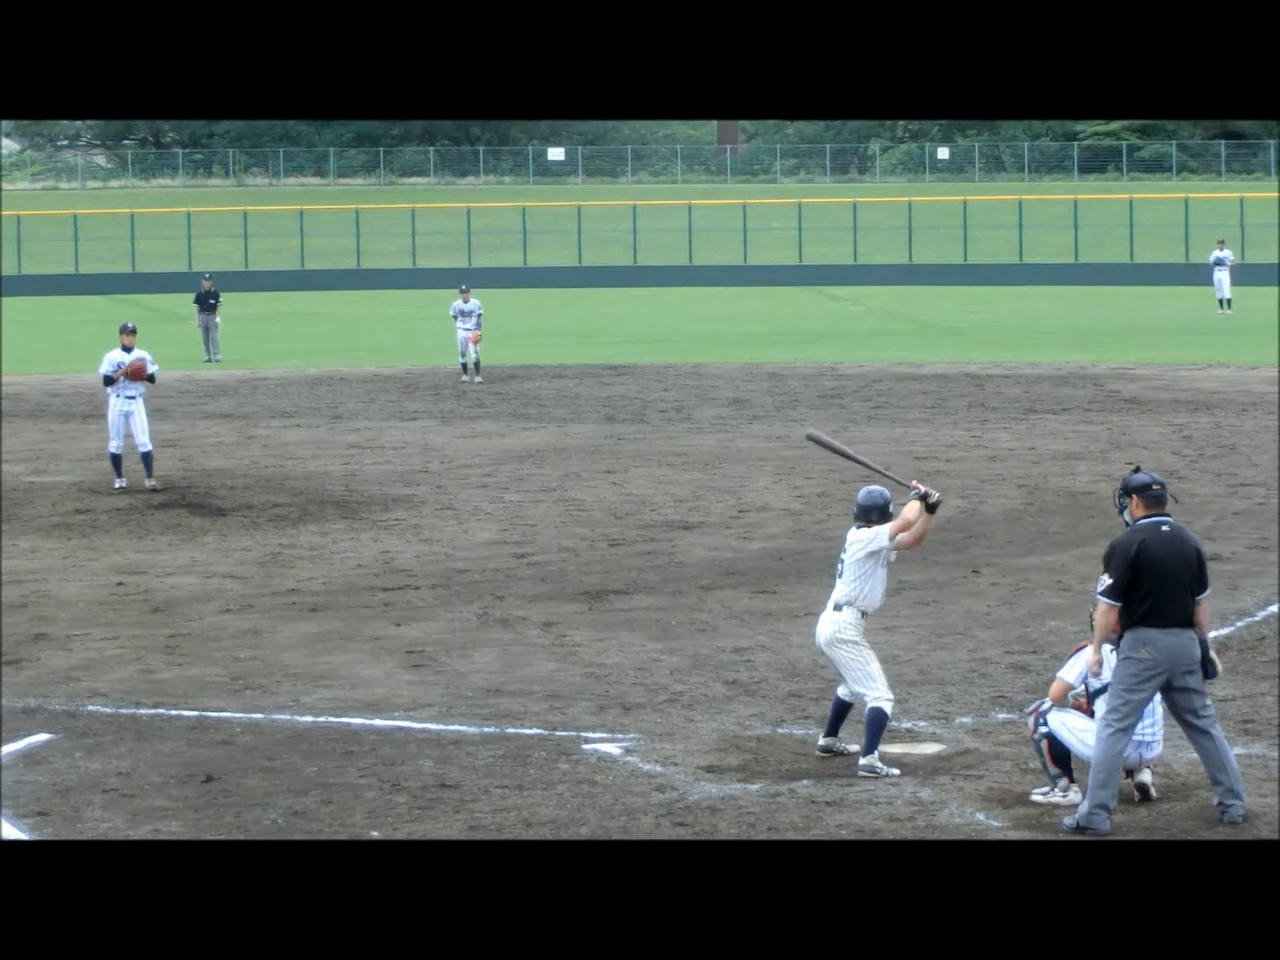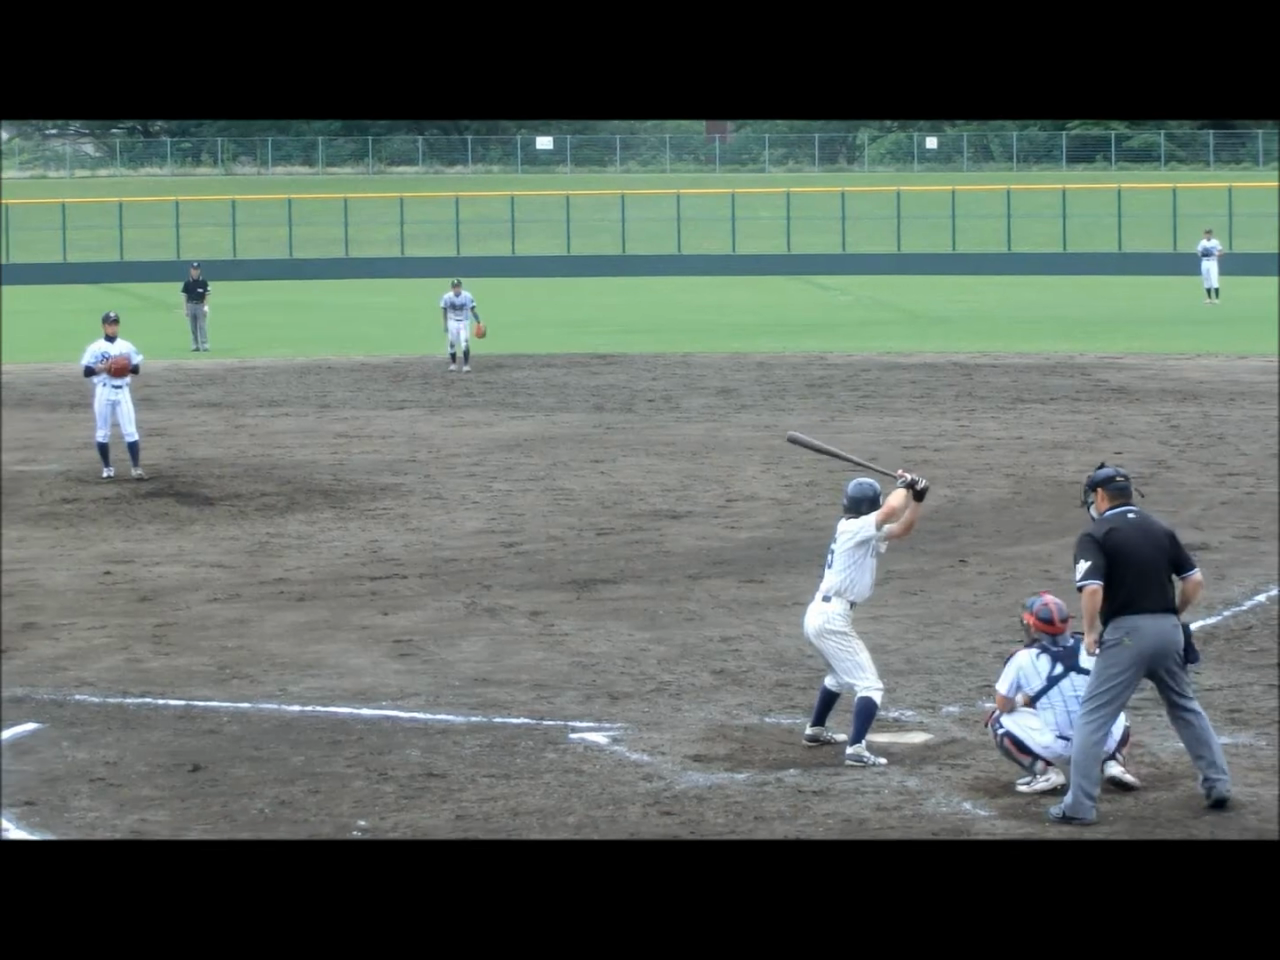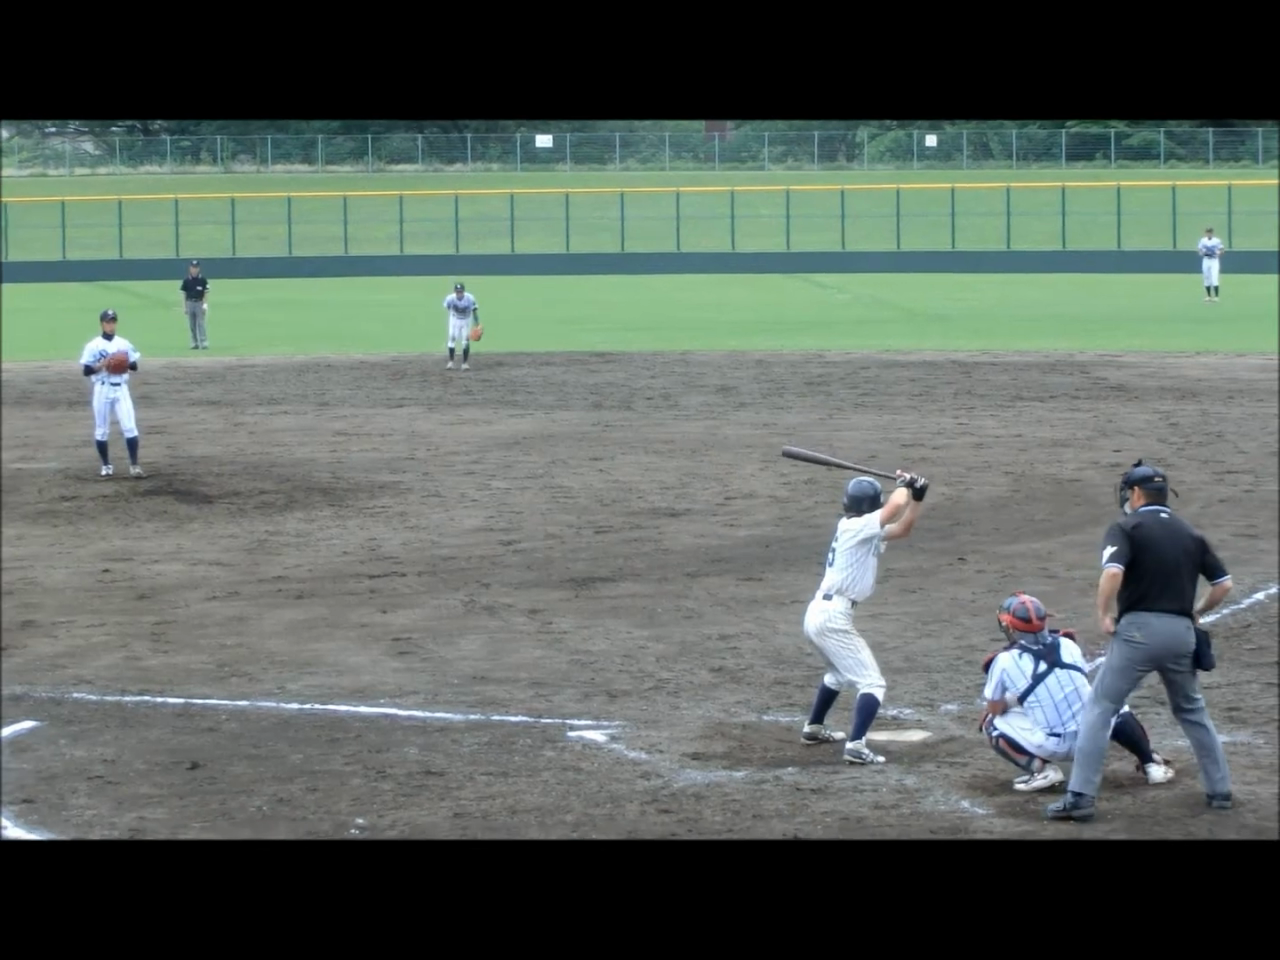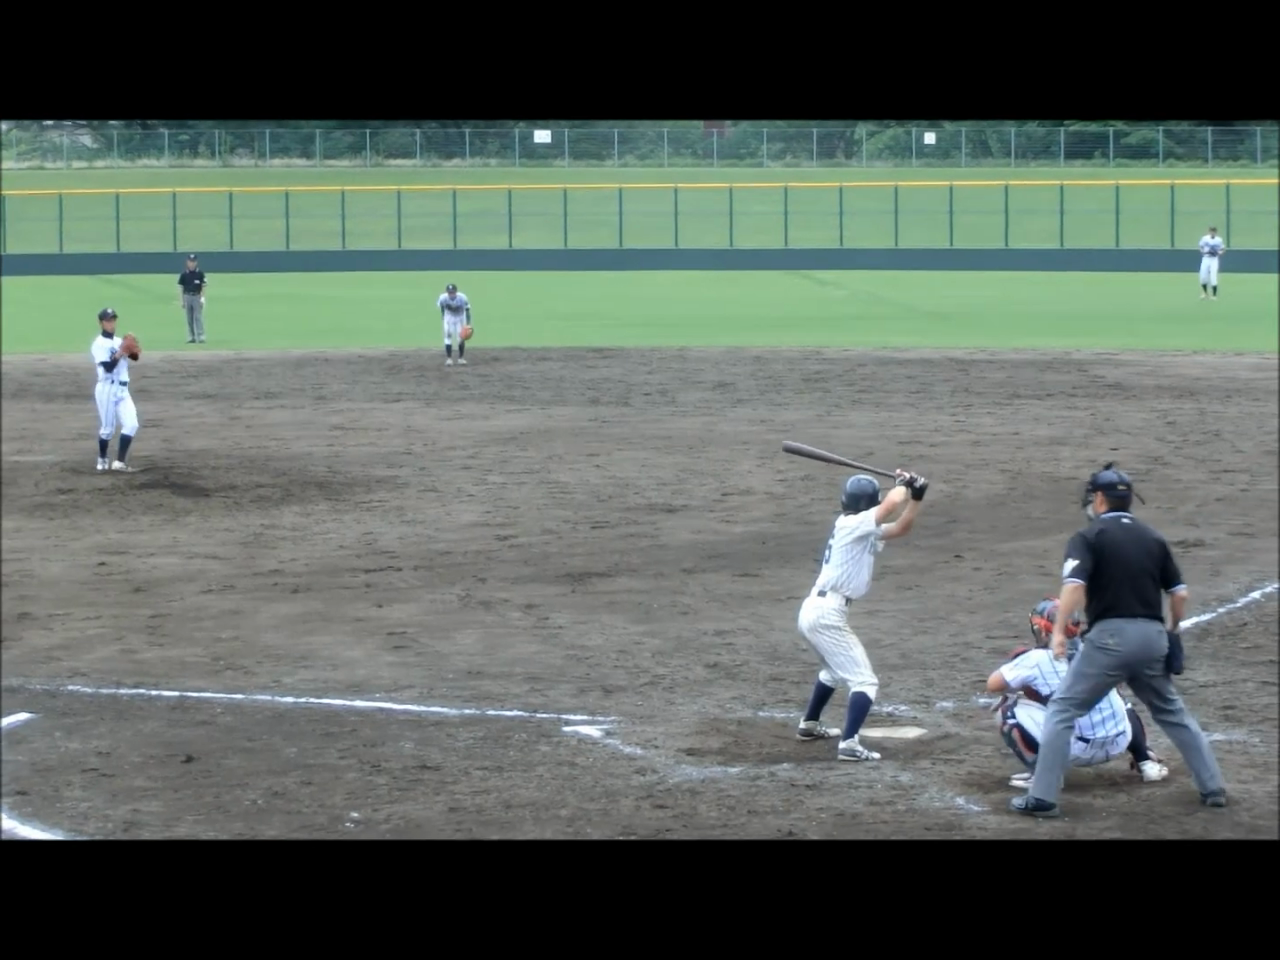
dt=0.4s
person 1, frame 1
left shoulder: (1125, 544)
right shoulder: (1189, 542)
left elbow: (1107, 604)
right elbow: (1200, 601)
left wrist: (1095, 648)
right wrist: (1204, 645)
left hip: (1143, 646)
right hip: (1185, 644)
left knee: (1113, 730)
right knee: (1204, 725)
left ankle: (1094, 815)
right ankle: (1233, 804)
person 1, frame 2
left shoulder: (1095, 535)
right shoulder: (1161, 529)
left elbow: (1092, 588)
right elbow: (1194, 579)
left wrist: (1090, 631)
left hip: (1126, 633)
right hip: (1168, 631)
left knee: (1093, 718)
right knee: (1185, 708)
left ankle: (1080, 805)
right ankle: (1217, 783)
person 1, frame 3
left shoulder: (1126, 528)
right shoulder: (1191, 534)
left elbow: (1112, 572)
right elbow: (1224, 584)
left wrist: (1103, 615)
left hip: (1138, 630)
right hip: (1181, 632)
left knee: (1100, 708)
right knee: (1192, 712)
left ankle: (1081, 795)
right ankle: (1220, 789)
person 1, frame 4
left shoulder: (1088, 536)
right shoulder: (1153, 538)
left elbow: (1073, 586)
right elbow: (1180, 594)
left wrist: (1057, 631)
right wrist: (1172, 631)
left hip: (1109, 637)
right hip: (1152, 636)
left knee: (1062, 711)
right knee: (1173, 713)
left ankle: (1042, 797)
right ankle: (1212, 787)
person 2, frame 1
left shoulder: (871, 539)
right shoulder: (865, 538)
left elbow: (912, 539)
right elbow: (905, 522)
left wrist: (929, 510)
right wrist: (917, 496)
left hip: (833, 624)
right hip: (843, 627)
left knee: (853, 685)
right knee: (880, 695)
left ankle: (828, 741)
right ankle: (869, 760)
person 2, frame 2
left shoulder: (860, 530)
right shoulder: (855, 528)
left elbow: (901, 529)
right elbow: (891, 508)
left wrist: (917, 498)
right wrist: (903, 485)
left hip: (820, 615)
right hip: (832, 618)
left knee: (840, 675)
right knee: (869, 685)
left ankle: (815, 730)
right ankle: (856, 749)
person 2, frame 3
left shoulder: (855, 528)
right shoulder: (858, 527)
left elbow: (901, 529)
right elbow: (896, 505)
left wrist: (917, 496)
right wrist: (903, 484)
left hip: (819, 614)
right hip: (833, 617)
left knee: (840, 673)
right knee: (872, 682)
left ankle: (813, 728)
right ankle: (856, 745)
person 2, frame 4
left shoulder: (864, 529)
right shoulder: (854, 524)
left elbow: (899, 528)
right elbow: (892, 504)
left wrist: (916, 497)
right wrist: (902, 483)
left hip: (815, 610)
right hip: (827, 614)
left knee: (835, 670)
right knee: (864, 681)
left ankle: (809, 724)
right ankle: (849, 744)
